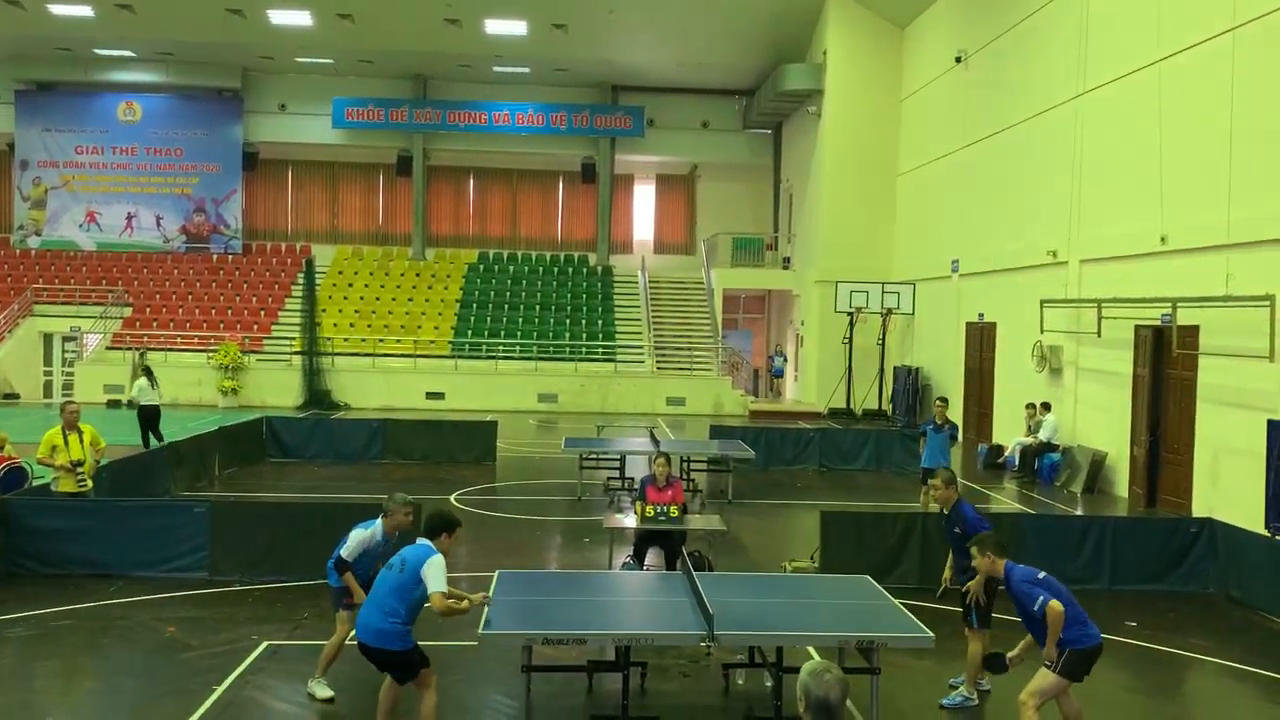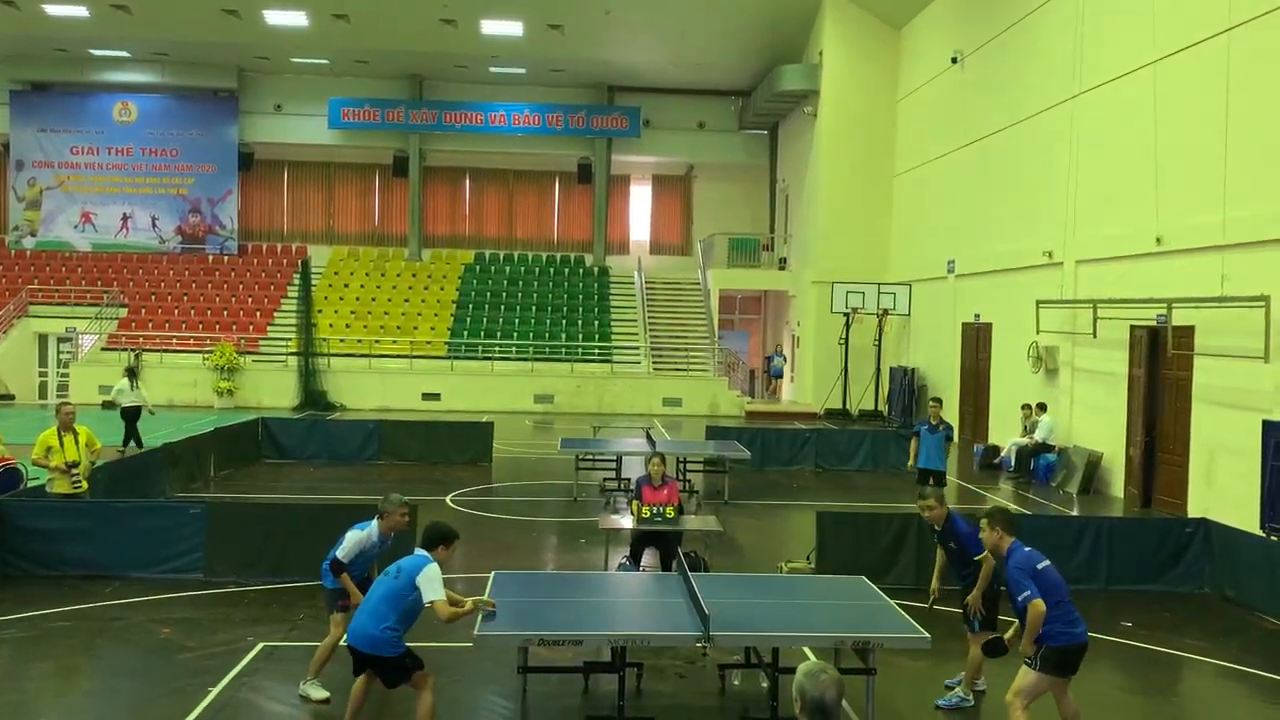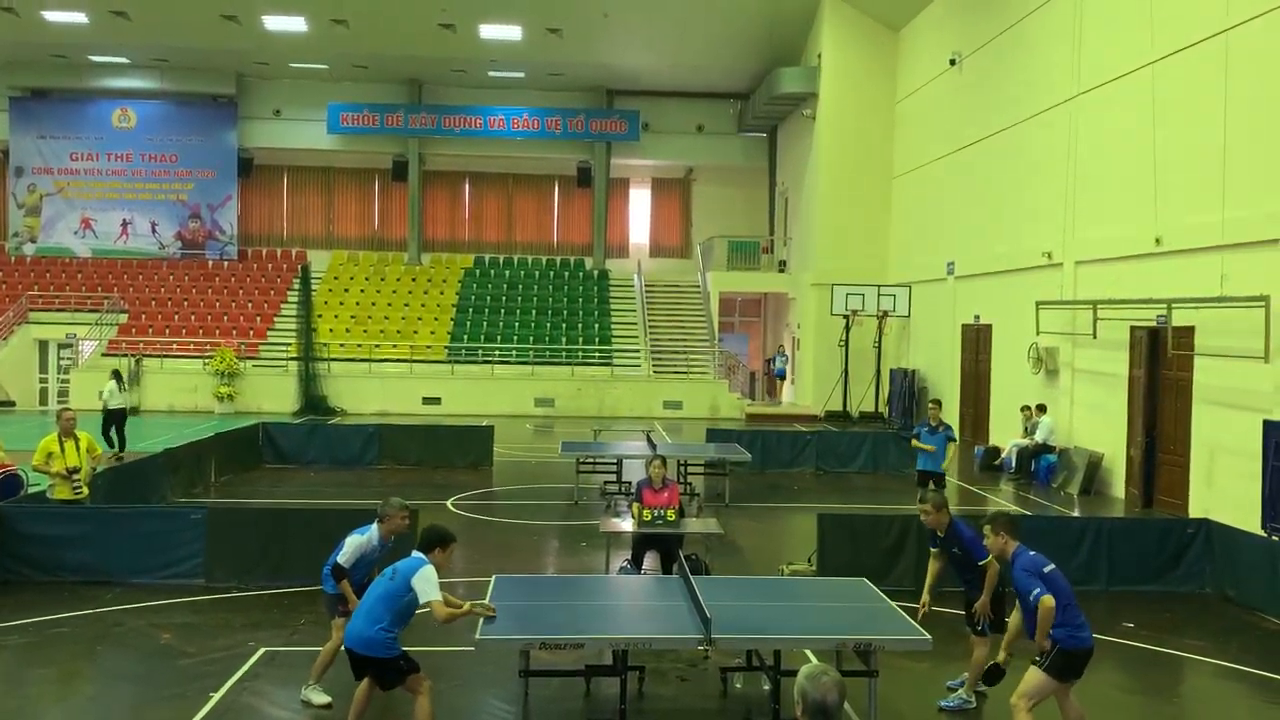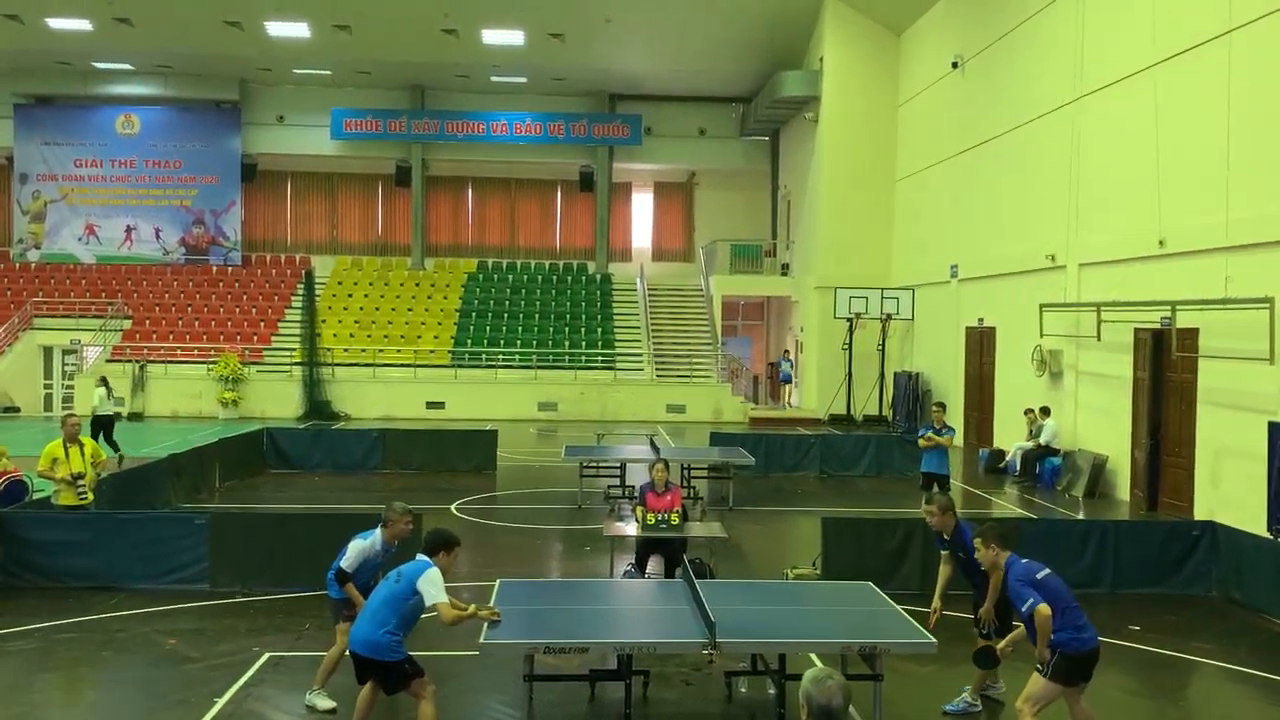
dt=0.3s
person 1, frame 1
left shoulder: (968, 515)
right shoulder: (947, 511)
left wrist: (980, 580)
right wrist: (949, 568)
left hip: (976, 581)
right hip: (967, 578)
left knee: (974, 633)
right knee: (979, 630)
left ankle: (969, 692)
right ankle: (980, 678)
person 1, frame 2
left shoulder: (962, 529)
right shoulder: (936, 524)
left elbow: (989, 562)
left wrist: (977, 594)
right wrist: (936, 578)
left hip: (983, 586)
right hip: (968, 583)
left knee: (977, 636)
right knee: (972, 633)
left ankle: (964, 693)
right ankle: (974, 678)
person 1, frame 3
left shoulder: (965, 535)
right shoulder: (935, 530)
left elbow: (993, 567)
right elbow: (936, 558)
left wrist: (985, 599)
right wrist: (926, 592)
left hip: (988, 589)
right hip: (971, 587)
left knee: (981, 639)
right knee: (974, 634)
left ankle: (966, 695)
right ankle: (974, 678)
person 1, frame 4
left shoulder: (969, 538)
right shoulder: (942, 533)
left elbow: (997, 572)
right elbow: (947, 563)
left wrist: (989, 606)
right wrist: (938, 597)
left hip: (996, 593)
right hip: (980, 590)
left knee: (986, 643)
right knee: (985, 640)
left ankle: (972, 699)
right ankle: (991, 681)
person 2, frame 1
left shoulder: (393, 533)
right shoulder: (364, 533)
right elbow: (340, 564)
right wrist: (357, 592)
left hip: (365, 576)
right hip: (342, 579)
right knee: (344, 630)
right ankle: (317, 680)
person 2, frame 2
left shoulder: (387, 534)
right shoulder: (360, 534)
right elbow: (336, 566)
left wrist: (374, 582)
right wrist: (354, 594)
left hip: (359, 577)
right hip: (336, 580)
right knee: (337, 632)
right ankle: (309, 682)
person 2, frame 3
left shoulder: (387, 538)
right shoulder: (360, 539)
right elbow: (337, 571)
right wrist: (352, 600)
left hip: (359, 582)
right hip: (337, 585)
right knee: (340, 637)
right ankle: (310, 687)
person 2, frame 4
left shoulder: (391, 542)
right shoulder: (363, 544)
right elbow: (341, 576)
right wrist: (360, 602)
left hip: (364, 587)
right hip: (342, 590)
right knee: (344, 642)
right ankle: (315, 693)
person 3, frame 1
left shoulder: (1018, 581)
right shoulder: (1018, 574)
left elbow: (1056, 609)
left wrist: (1050, 647)
right wrist: (1019, 650)
left hip: (1077, 645)
right hip: (1086, 641)
left knee: (1028, 702)
right knee: (1058, 689)
person 3, frame 2
left shoulder: (1016, 564)
right shoulder: (1026, 555)
left elbow: (1037, 608)
left wrist: (1026, 643)
right wrist: (1014, 631)
left hip: (1055, 642)
right hip: (1075, 637)
left knee: (1015, 702)
right knee: (1060, 692)
person 3, frame 3
left shoulder: (1022, 567)
right shoulder: (1029, 559)
left elbow: (1048, 604)
right elbow: (1020, 611)
left wrist: (1041, 639)
right wrist: (1004, 649)
left hip: (1063, 645)
right hip: (1079, 642)
right knee: (1062, 694)
person 3, frame 4
left shoulder: (1015, 577)
right shoulder: (1026, 566)
left elbow: (1044, 613)
left wrist: (1041, 649)
right wrist: (1009, 640)
left hip: (1068, 649)
right hip: (1086, 644)
right knee: (1074, 699)
person 4, frame 1
left shoulder: (409, 552)
right shoulder: (434, 558)
right elbow: (439, 606)
left wrist: (469, 597)
right wrist: (463, 609)
left hip: (365, 631)
right hip: (390, 636)
left knee: (398, 677)
right knee: (428, 685)
person 4, frame 2
left shoulder: (409, 562)
right shoulder: (429, 567)
left elbow: (438, 593)
right elbow: (445, 614)
left wrist: (470, 602)
right wrist: (467, 610)
left hip: (356, 635)
right hip: (381, 641)
left knee: (368, 675)
right knee: (426, 685)
person 4, frame 3
left shoulder: (406, 565)
right shoulder: (424, 569)
left elbow: (436, 596)
right elbow: (442, 615)
left wrist: (472, 608)
right wrist: (464, 611)
left hip: (353, 637)
right hip: (377, 642)
left knee: (372, 678)
right knee: (422, 689)
person 4, frame 4
left shoulder: (411, 568)
right shoulder: (429, 571)
left elbow: (442, 600)
right elbow: (448, 617)
left wrist: (477, 613)
right wrist: (470, 614)
left hip: (357, 641)
right hip: (382, 646)
left knee: (375, 683)
right knee: (426, 693)
